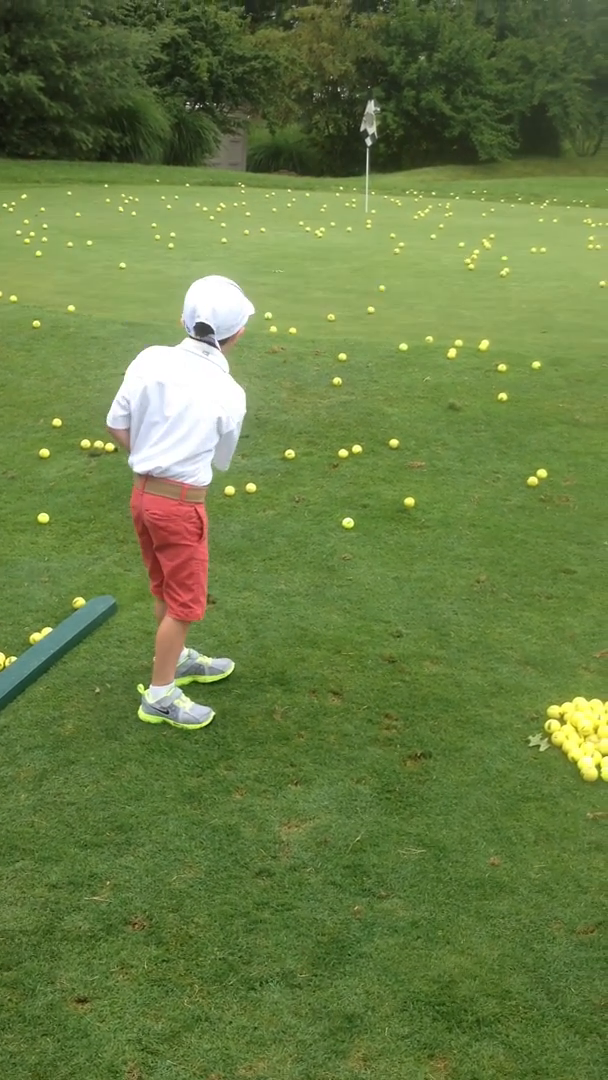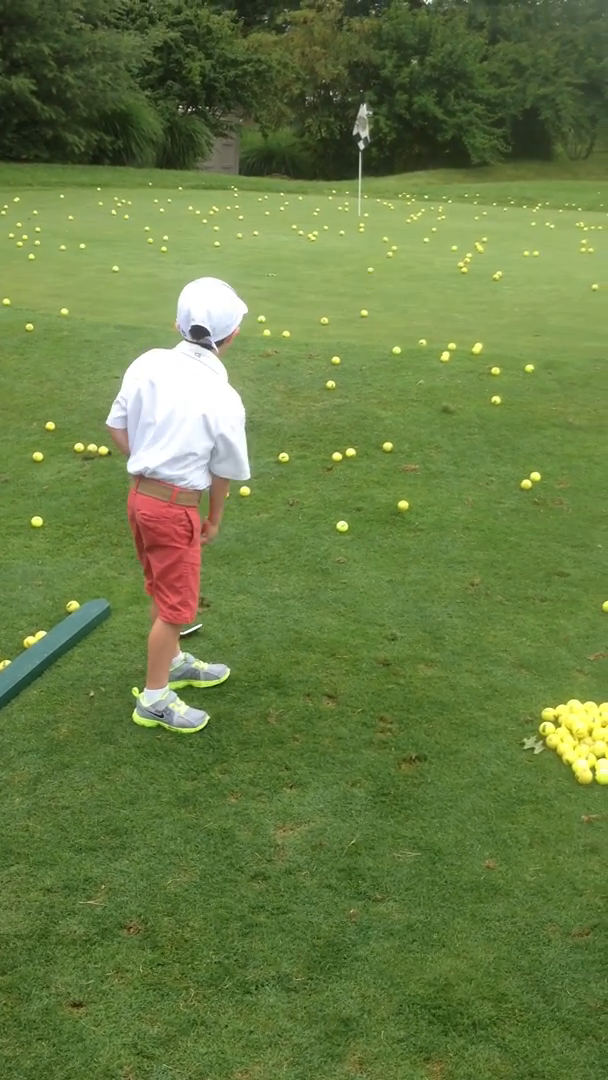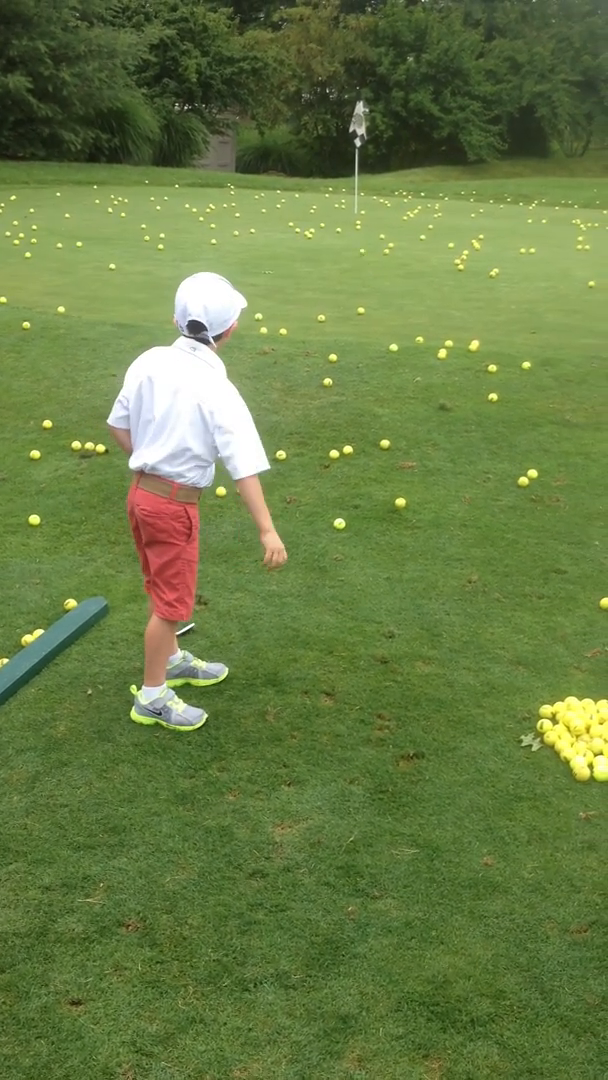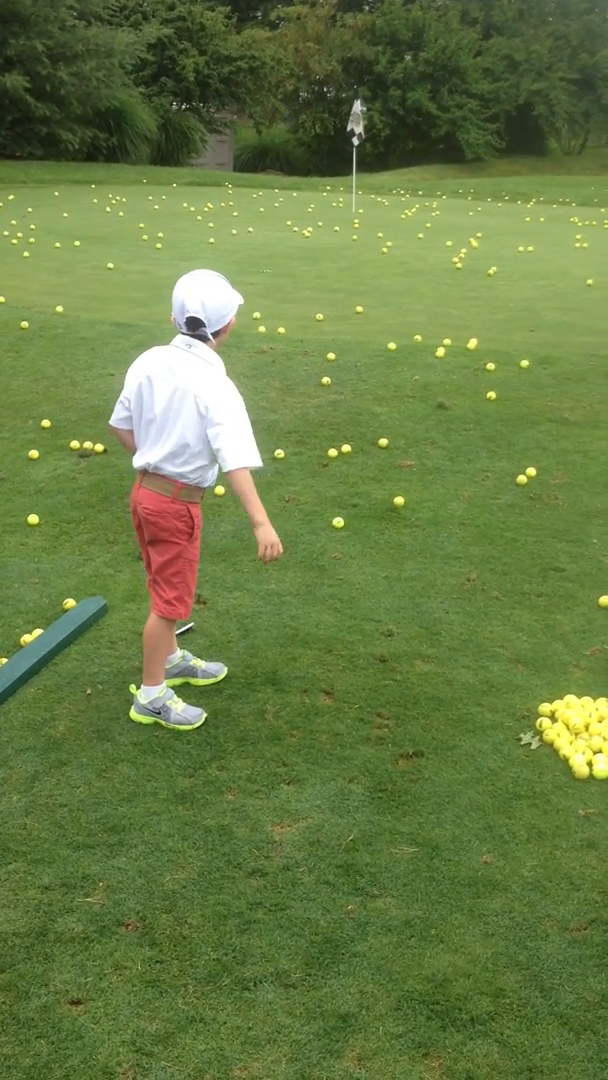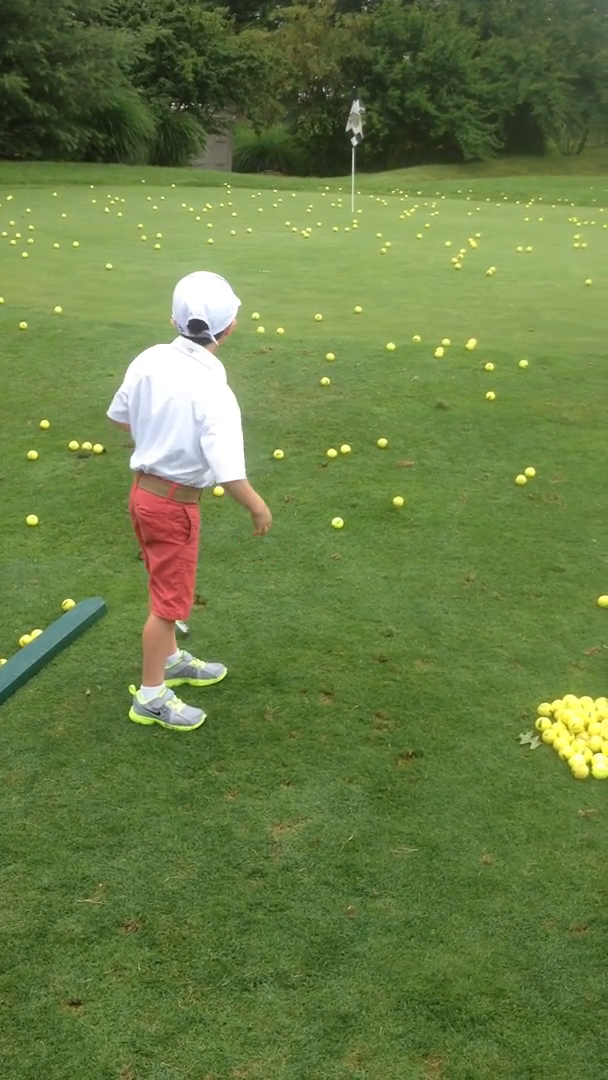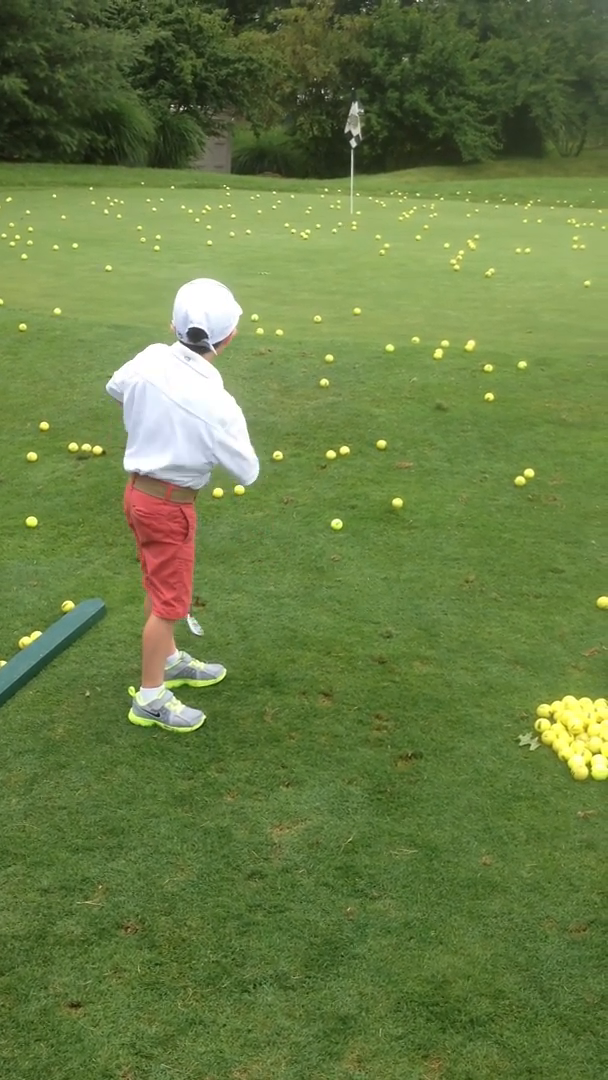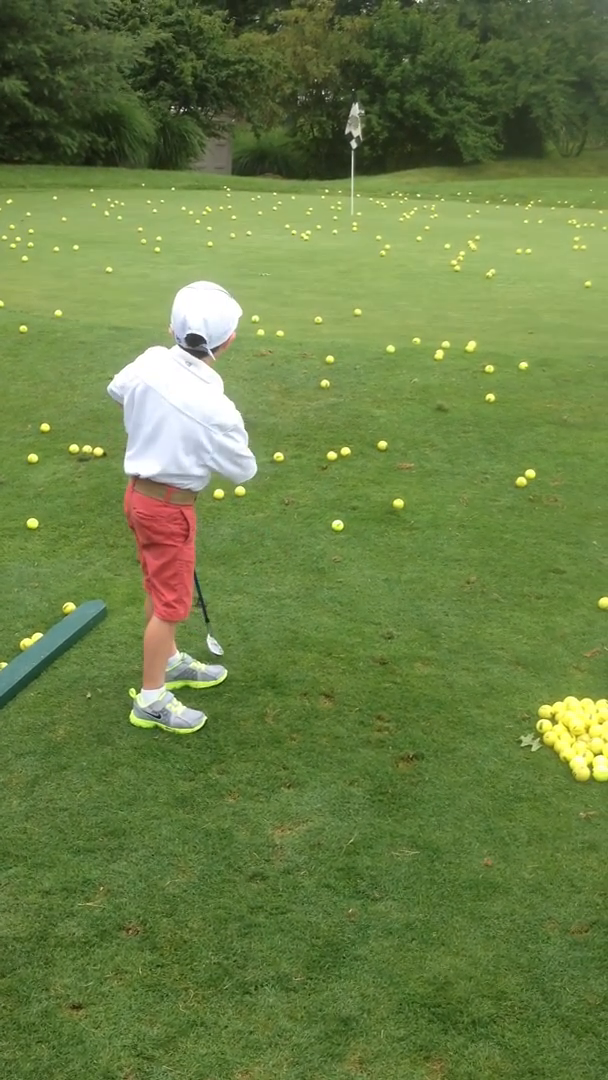
dt=0.2s
person 1, frame 1
left shoulder: (150, 361)
right shoulder: (228, 395)
left elbow: (118, 427)
right elbow: (219, 459)
left hip: (143, 493)
right hip: (180, 504)
left knee: (167, 590)
right knee: (185, 601)
left ankle: (178, 659)
right ankle: (159, 694)
person 1, frame 2
left shoulder: (148, 364)
right shoulder: (222, 397)
left elbow: (116, 427)
right elbow: (228, 471)
right wrist: (215, 517)
left hip: (140, 495)
right hip: (175, 507)
left knee: (164, 591)
right knee: (175, 603)
left ankle: (173, 662)
right ankle: (154, 698)
person 1, frame 3
left shoulder: (148, 362)
right shoulder: (216, 391)
left elbow: (118, 426)
right elbow: (244, 467)
right wrist: (267, 530)
left hip: (141, 491)
right hip: (174, 503)
left knee: (162, 588)
right knee: (170, 600)
left ankle: (171, 660)
right ankle: (151, 696)
person 1, frame 4
left shoulder: (149, 362)
right shoulder: (215, 386)
left elbow: (122, 427)
right elbow: (236, 462)
right wrist: (262, 524)
left hip: (144, 489)
right hip: (176, 501)
left knee: (164, 587)
right knee: (169, 598)
left ankle: (170, 658)
right ankle: (151, 695)
person 1, frame 5
left shoulder: (150, 360)
right shoulder: (213, 392)
left elbow: (120, 415)
right elbow: (226, 473)
right wrist: (258, 508)
left hip: (143, 488)
right hip: (174, 503)
left knee: (167, 587)
right knee: (170, 598)
left ankle: (170, 660)
right ankle: (150, 695)
person 1, frame 6
left shoulder: (150, 359)
right shoulder: (215, 403)
left elbow: (117, 389)
right elbow: (247, 472)
right wrist: (240, 448)
left hip: (138, 489)
right hip: (170, 504)
left knee: (161, 588)
right knee: (168, 599)
left ankle: (168, 660)
right ankle: (149, 697)
person 1, frame 7
left shoulder: (149, 363)
right shoulder: (214, 409)
left elbow: (118, 389)
right elbow: (243, 473)
right wrist: (225, 445)
left hip: (138, 491)
right hip: (169, 506)
left knee: (163, 589)
right knee: (170, 601)
left ankle: (169, 662)
right ankle: (150, 698)
